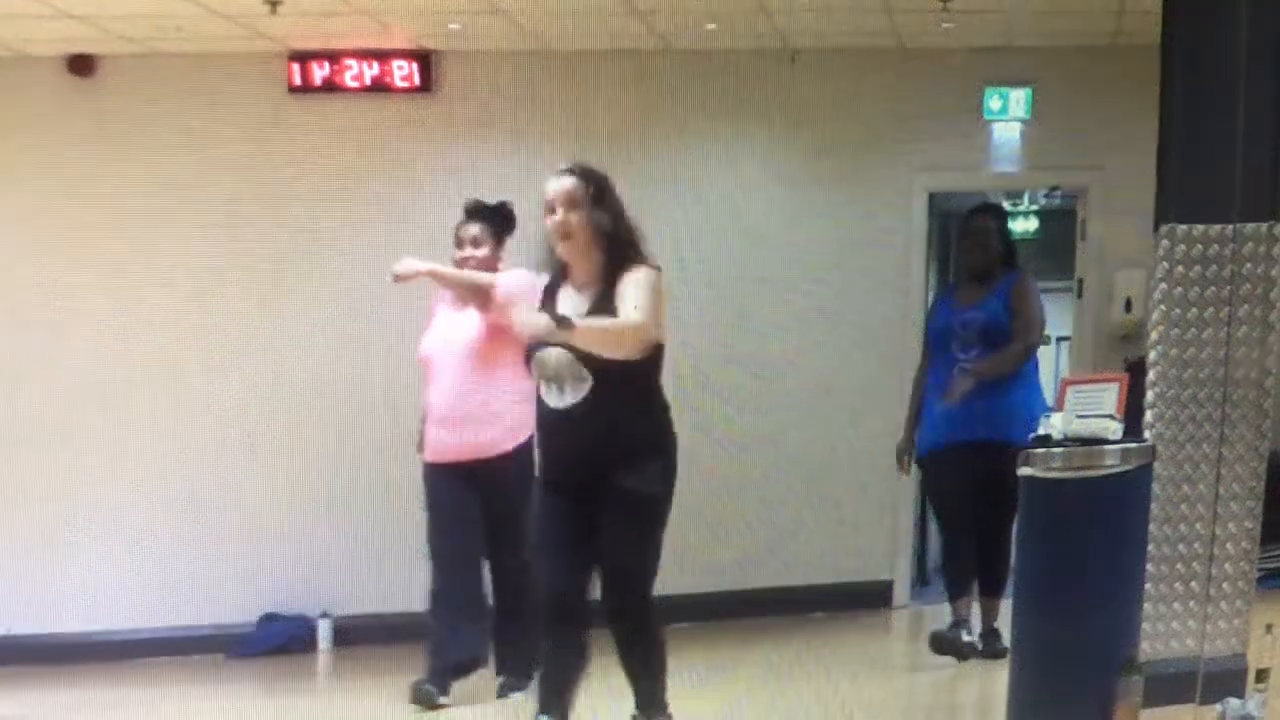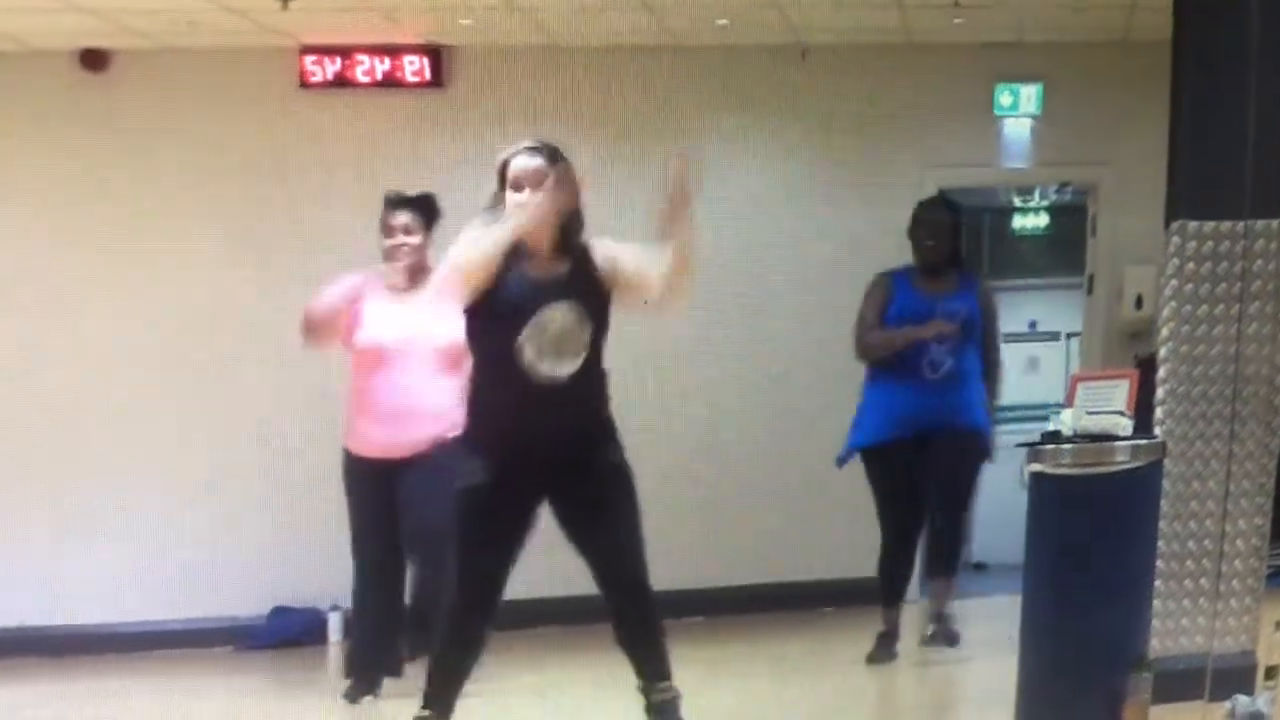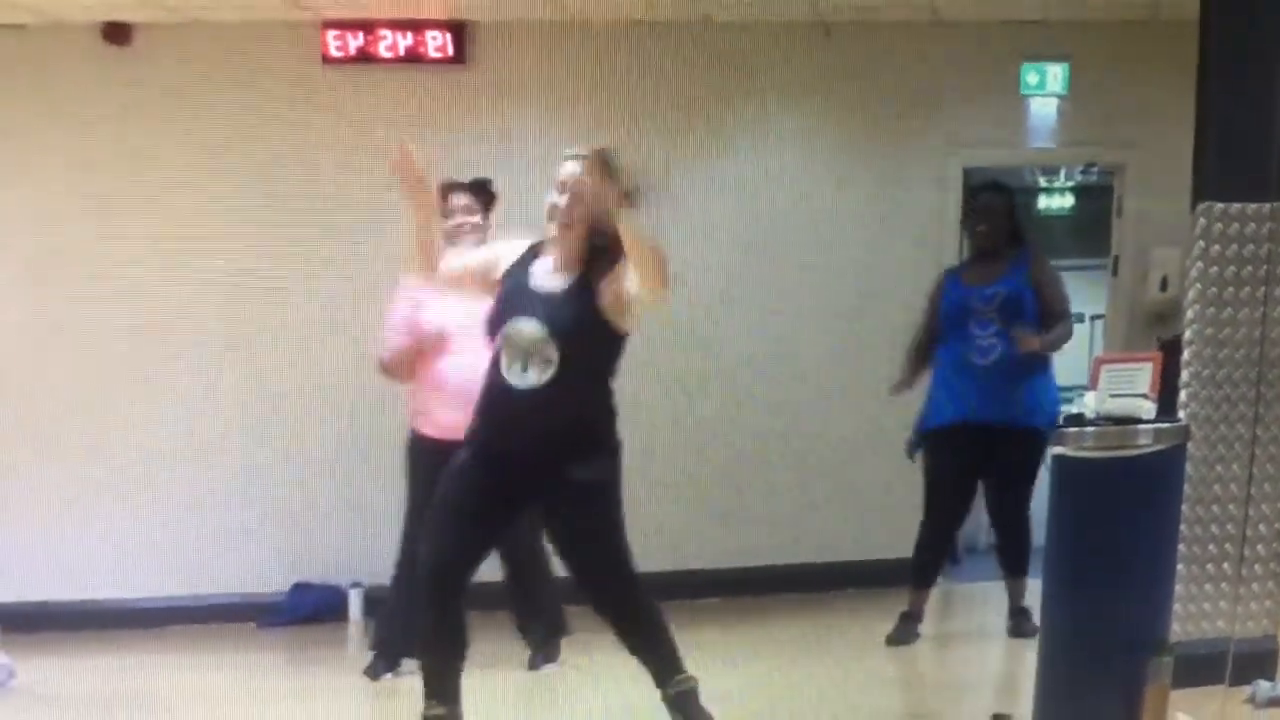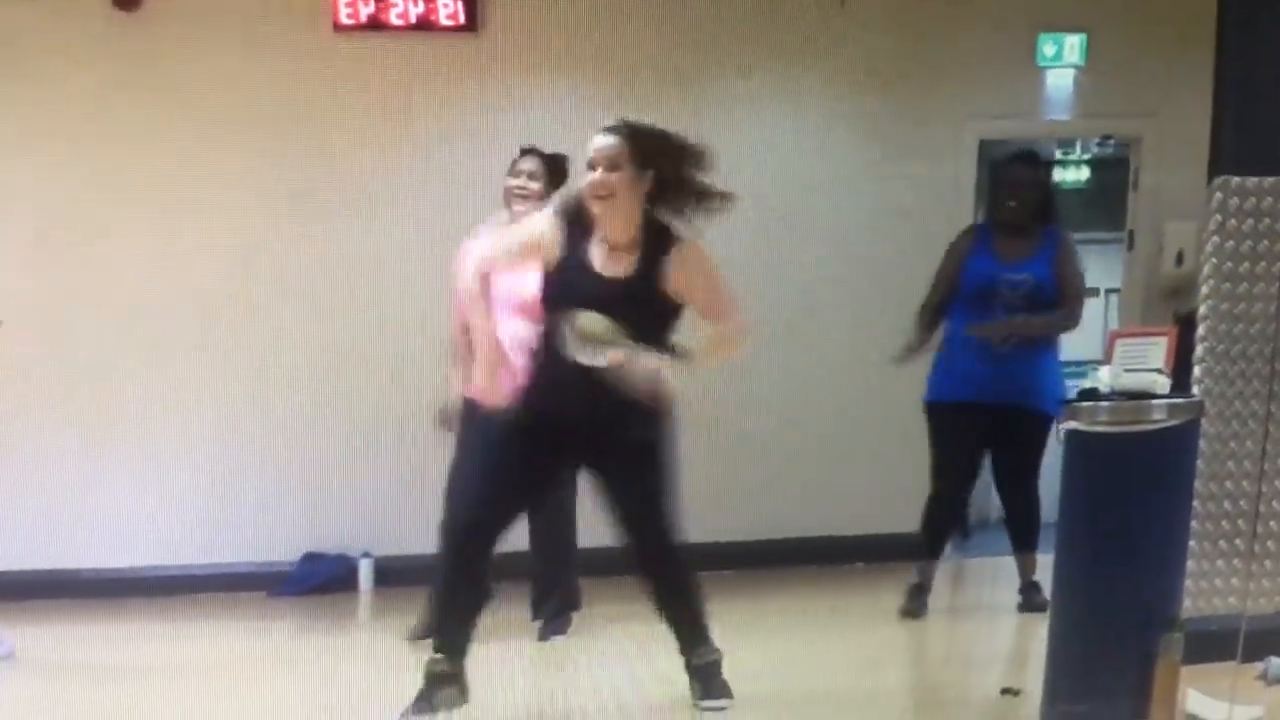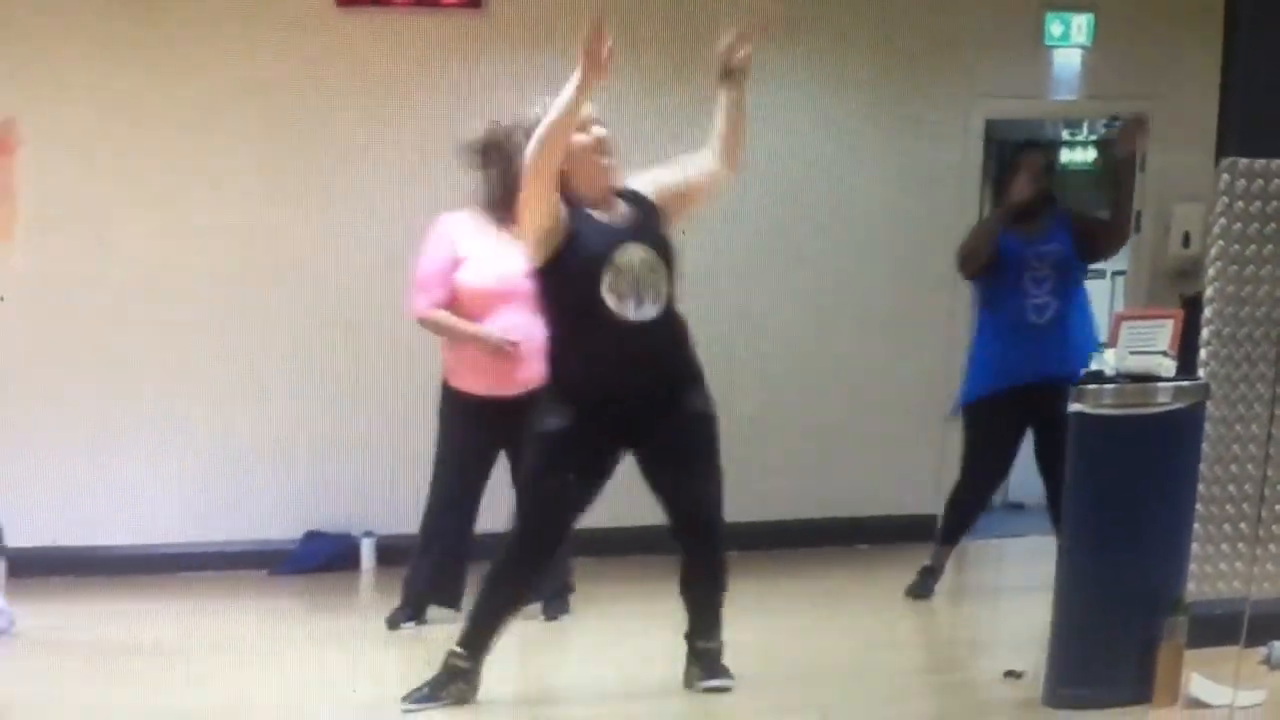
dt=0.7s
person 1, frame 1
left shoulder: (636, 282)
right shoulder: (546, 289)
left elbow: (632, 337)
left wrist: (554, 327)
left hip: (633, 471)
right hip: (567, 475)
left knee: (625, 602)
right knee: (558, 605)
person 1, frame 2
left shoulder: (594, 261)
right shoulder: (483, 260)
left elbow: (665, 287)
right elbow: (454, 274)
left wrist: (678, 220)
right wrist: (515, 219)
left hip: (586, 453)
right hip: (500, 461)
left knee: (630, 590)
right knee: (473, 600)
person 1, frame 3
left shoulder: (612, 278)
right shoulder: (517, 258)
left elbow: (659, 282)
right elbow: (438, 271)
left wrist: (615, 213)
left hip: (576, 462)
right hip: (493, 457)
left knee: (614, 590)
right knee: (437, 582)
person 1, frame 4
left shoulder: (674, 256)
right shoulder: (561, 227)
left elbow: (729, 325)
right elbow: (483, 263)
left wrist: (678, 361)
left hip: (625, 425)
right hip: (543, 416)
left knee: (656, 550)
right knee: (468, 534)
left ankle: (704, 666)
person 1, frame 5
left shoulder: (648, 199)
right shoulder: (549, 219)
left elbow: (724, 163)
right elbow: (537, 164)
left wrist: (730, 85)
right wrist: (581, 82)
left hip: (675, 402)
right hip: (583, 412)
left knee: (703, 532)
right knee: (532, 543)
left ankle: (704, 653)
right ankle: (461, 668)
person 2, frame 1
left shoulder: (519, 284)
right shoulder: (443, 301)
left elbow: (486, 293)
left wrist: (426, 269)
right wrist: (426, 427)
left hip: (506, 453)
right hip: (445, 459)
left knee: (512, 561)
right knee: (452, 563)
left ankle: (518, 665)
right ankle: (443, 670)
person 2, frame 2
left shoulder: (457, 291)
right shoulder: (359, 292)
right elbow: (312, 330)
left wrist: (479, 370)
right wrist: (365, 288)
left hip: (439, 448)
right hip: (368, 453)
left knee: (431, 549)
right knee: (373, 559)
right ankle: (368, 666)
person 2, frame 3
right shoulder: (419, 283)
right elbow: (393, 365)
right wrist: (416, 345)
right hip: (436, 437)
left knee: (520, 537)
right knee: (421, 542)
left ankle: (545, 633)
right ankle: (394, 645)
person 2, frame 4
right shoulder: (476, 247)
right elbow: (462, 325)
right wrist: (456, 388)
right hip: (483, 404)
left knee: (550, 509)
right knee: (462, 504)
left ankle: (557, 608)
person 2, frame 5
right shoulder: (453, 229)
right elbow: (424, 311)
right wrist: (479, 334)
left hip: (537, 390)
right hip: (469, 394)
right knee: (451, 496)
left ankle: (552, 591)
right ankle: (420, 597)
person 3, frame 1
left shoulder: (1018, 288)
right shoulder: (945, 299)
left elbow: (1026, 344)
right elbow: (927, 368)
left wrist: (974, 378)
right wrist: (909, 430)
left hip: (1008, 431)
right hip: (947, 433)
left knee: (995, 529)
right knee: (956, 526)
left ankle: (989, 628)
right ankle: (960, 626)
person 3, frame 2
left shoulder: (976, 291)
right shoulder: (888, 285)
left elbow: (990, 357)
right elbow: (865, 344)
left wrist: (988, 415)
right wrist: (919, 332)
left hip: (957, 421)
right hip: (892, 426)
left knee: (948, 512)
right knee: (899, 528)
left ankle: (938, 616)
right ankle: (889, 632)
person 3, frame 3
left shoulder: (1033, 268)
right shoulder: (949, 281)
left elbow: (1063, 324)
right elbow: (925, 343)
left wrist: (1042, 343)
right wrist: (911, 374)
left hip: (1020, 413)
right hip: (954, 415)
left knee: (1010, 511)
right knee: (941, 513)
left ankle: (1018, 607)
right ankle: (912, 613)
person 3, frame 4
left shoulder: (1059, 249)
right shoulder: (972, 241)
left elbow: (1072, 311)
right elbow: (936, 302)
left wrist: (1016, 328)
right wrist: (919, 340)
left hip: (1029, 392)
right hip: (962, 387)
left knee: (1019, 489)
right knee: (949, 487)
left ankle: (1028, 582)
right ankle: (921, 585)
person 3, frame 5
left shoulder: (1071, 228)
right shoulder: (993, 233)
left elbow: (1118, 234)
right elbow: (968, 265)
left wrist: (1123, 170)
right wrist: (1009, 205)
left hip: (1065, 375)
right hip: (1000, 378)
left knee: (1064, 477)
right knee: (979, 476)
right ankle: (933, 567)
